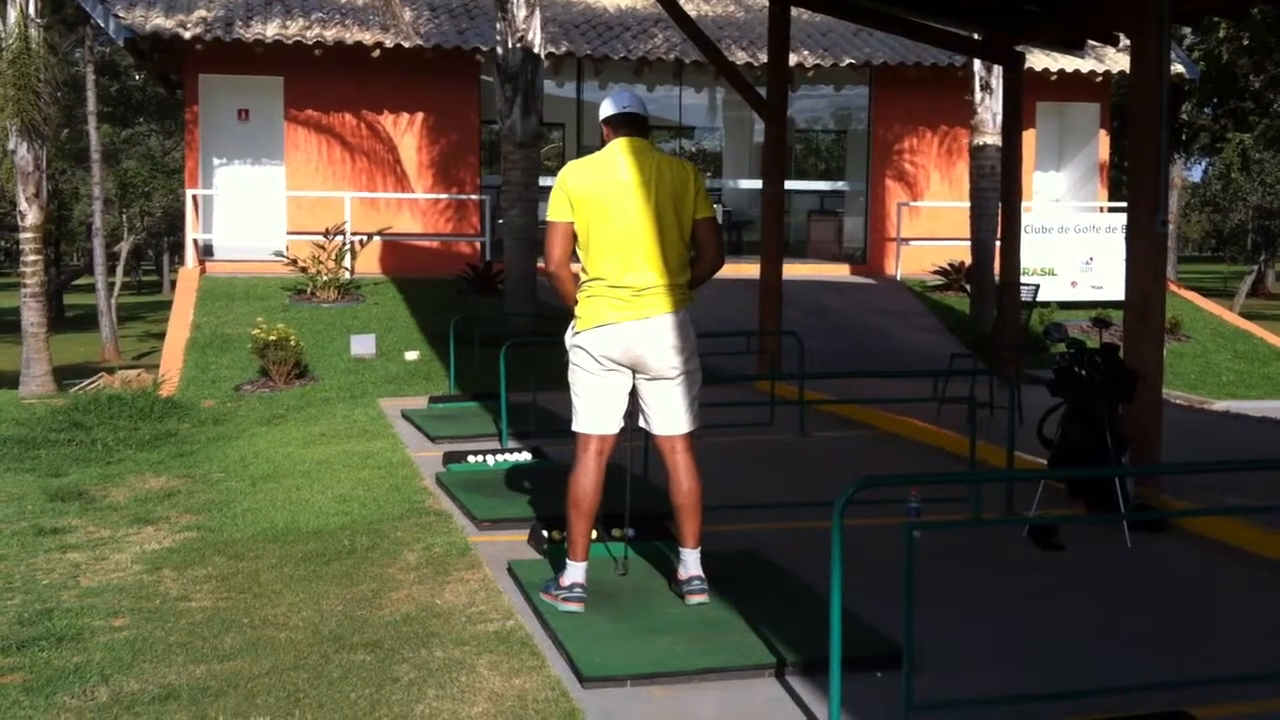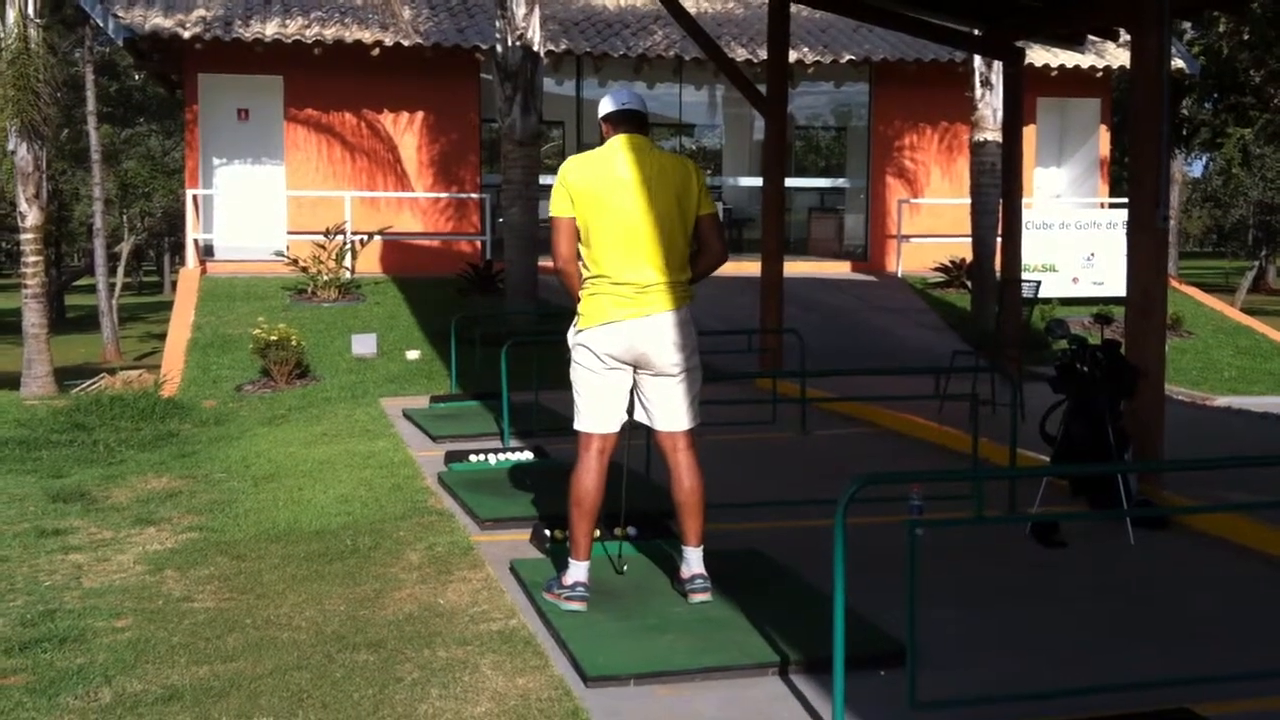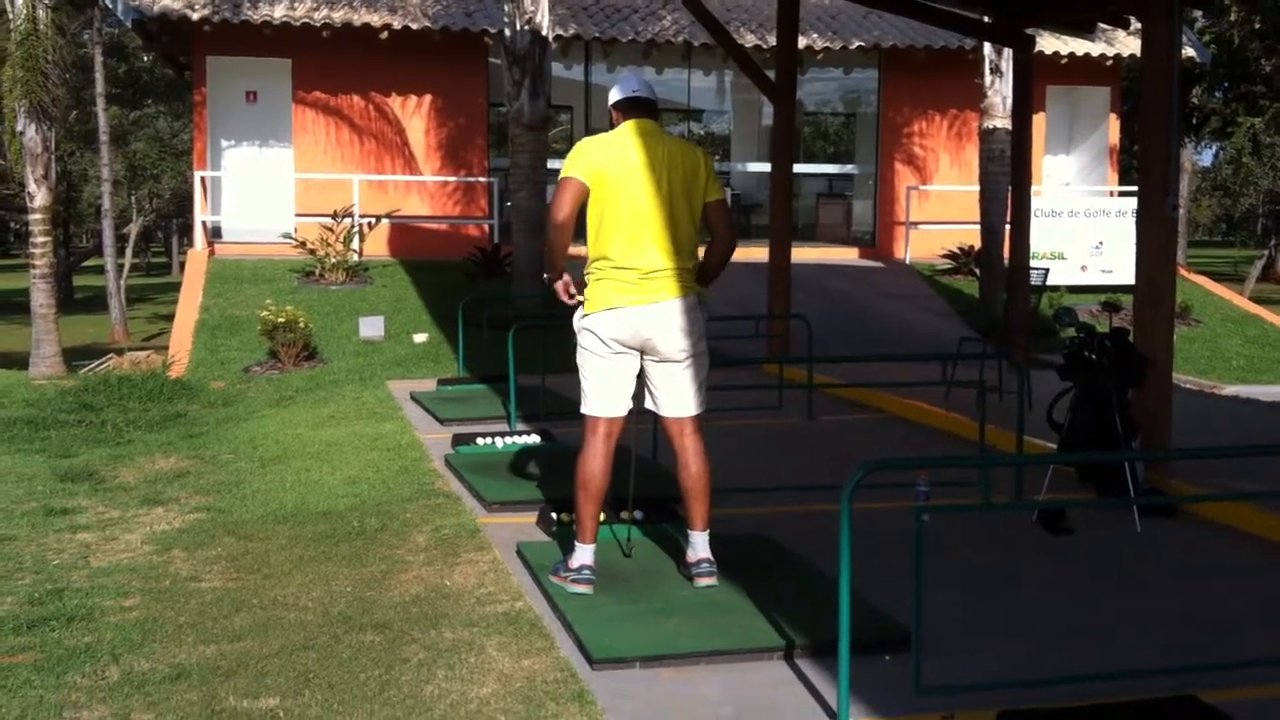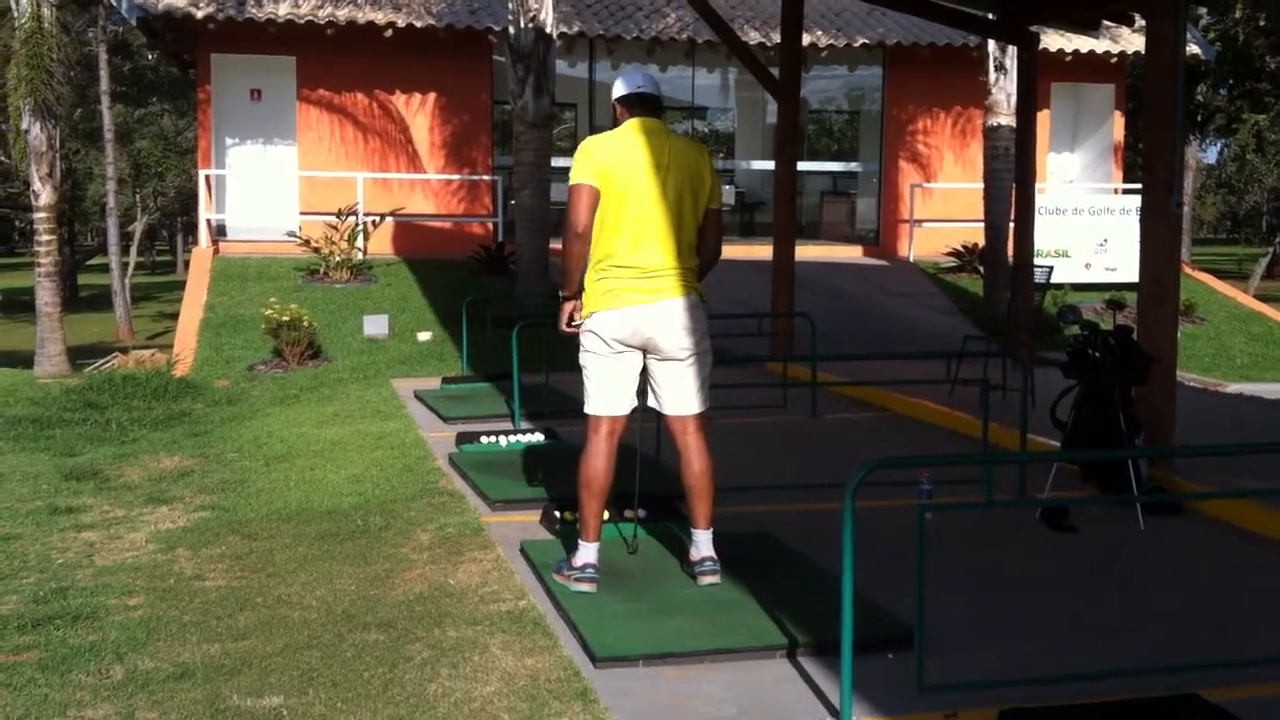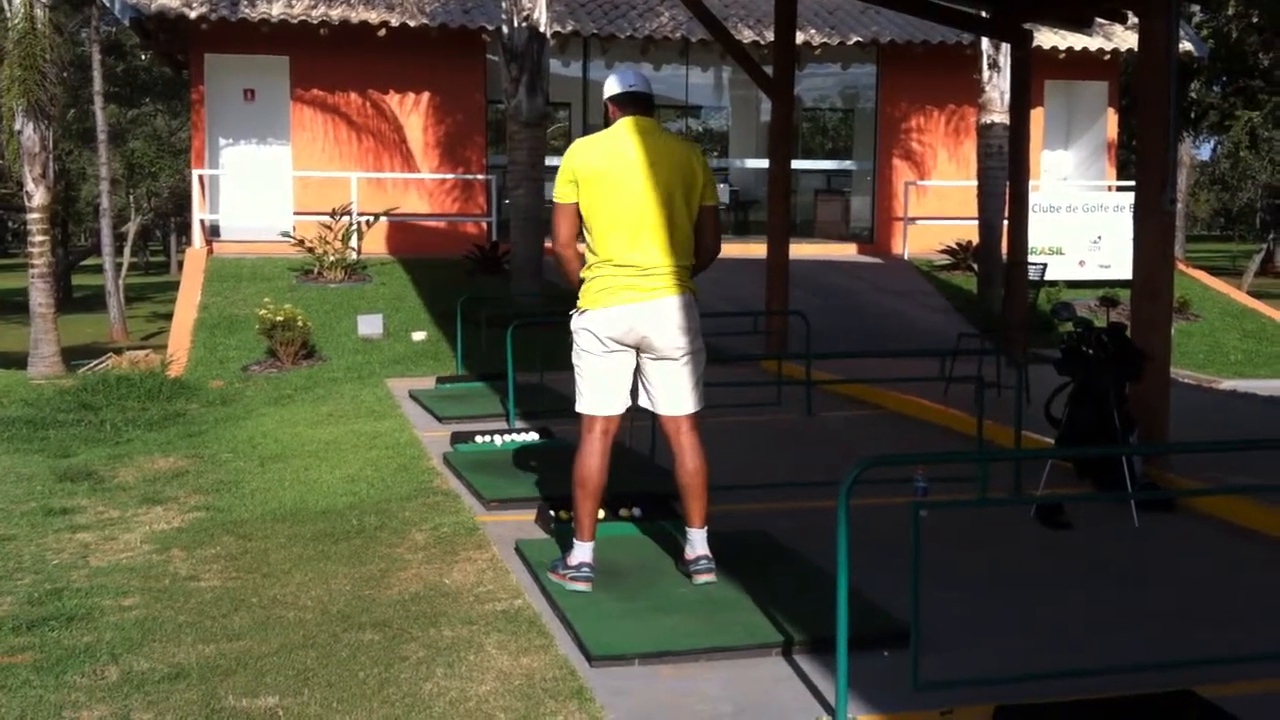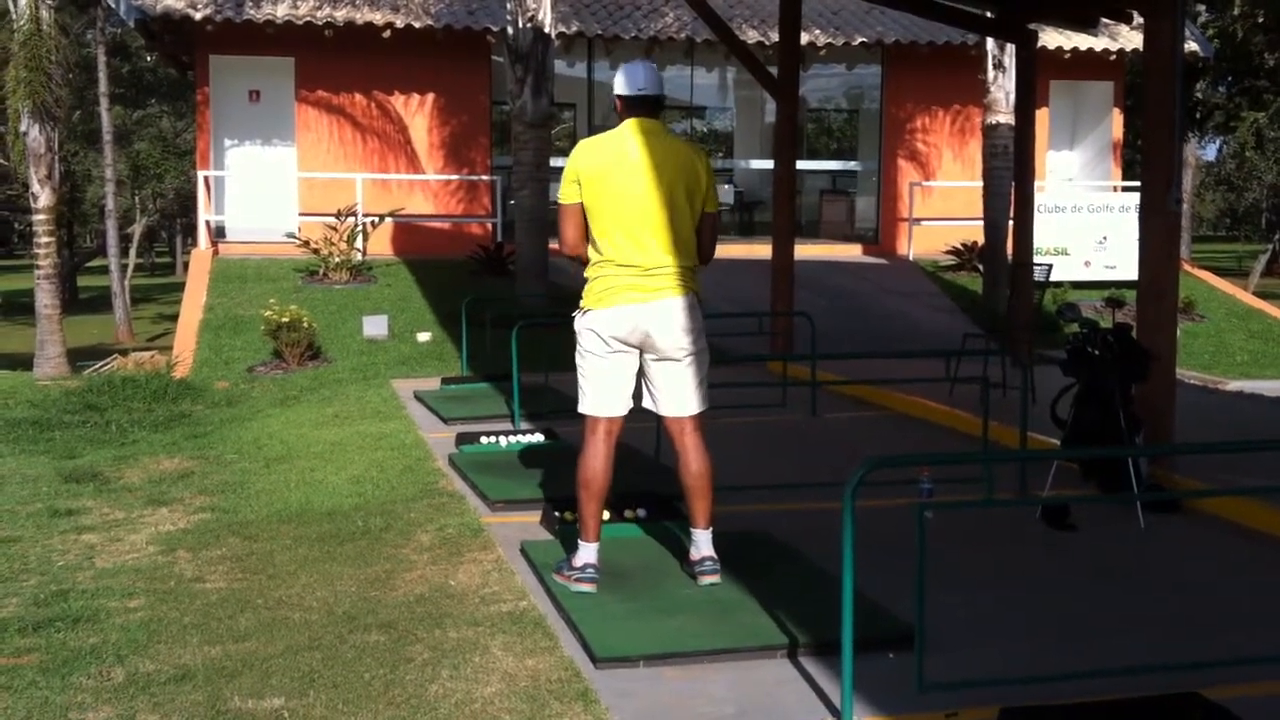
dt=0.5s
person 1, frame 1
left shoulder: (575, 174)
right shoulder: (683, 173)
left elbow: (555, 263)
right elbow: (711, 255)
left hip: (599, 328)
right hip: (667, 325)
left knee: (592, 451)
right knee: (678, 448)
left ankle: (574, 577)
right ankle: (692, 571)
person 1, frame 2
left shoulder: (576, 169)
right shoulder: (683, 169)
left elbow: (564, 260)
right elbow: (714, 250)
left hip: (601, 326)
right hip: (668, 322)
left knee: (593, 450)
right knee: (679, 446)
left ankle: (576, 577)
right ankle: (694, 570)
person 1, frame 3
left shoulder: (591, 148)
right shoulder: (693, 156)
left elbow: (559, 218)
right elbow: (724, 238)
left wrist: (556, 274)
left hip: (608, 309)
right hip: (675, 307)
left knee: (600, 434)
right knee: (686, 431)
left ankle: (583, 559)
right ankle: (701, 553)
person 1, frame 4
left shoulder: (596, 148)
right shoulder: (697, 155)
left elbow: (578, 229)
right elbow: (711, 247)
left wrist: (571, 295)
left hip: (610, 309)
right hip: (678, 306)
left knee: (602, 432)
right knee: (689, 430)
left ankle: (586, 557)
right ankle: (704, 551)
person 1, frame 5
left shoulder: (582, 152)
right shoulder: (689, 154)
left elbow: (563, 244)
right elbow: (709, 245)
left hip: (604, 309)
right hip: (671, 306)
left knee: (596, 431)
right knee: (682, 428)
left ankle: (581, 557)
right ankle: (698, 550)
person 1, frame 6
left shoulder: (587, 153)
right shoulder: (693, 157)
left elbow: (571, 243)
right elbow: (706, 250)
left hip: (607, 308)
right hip: (674, 306)
left knee: (600, 433)
right knee: (686, 430)
left ankle: (586, 558)
right ankle: (703, 552)
